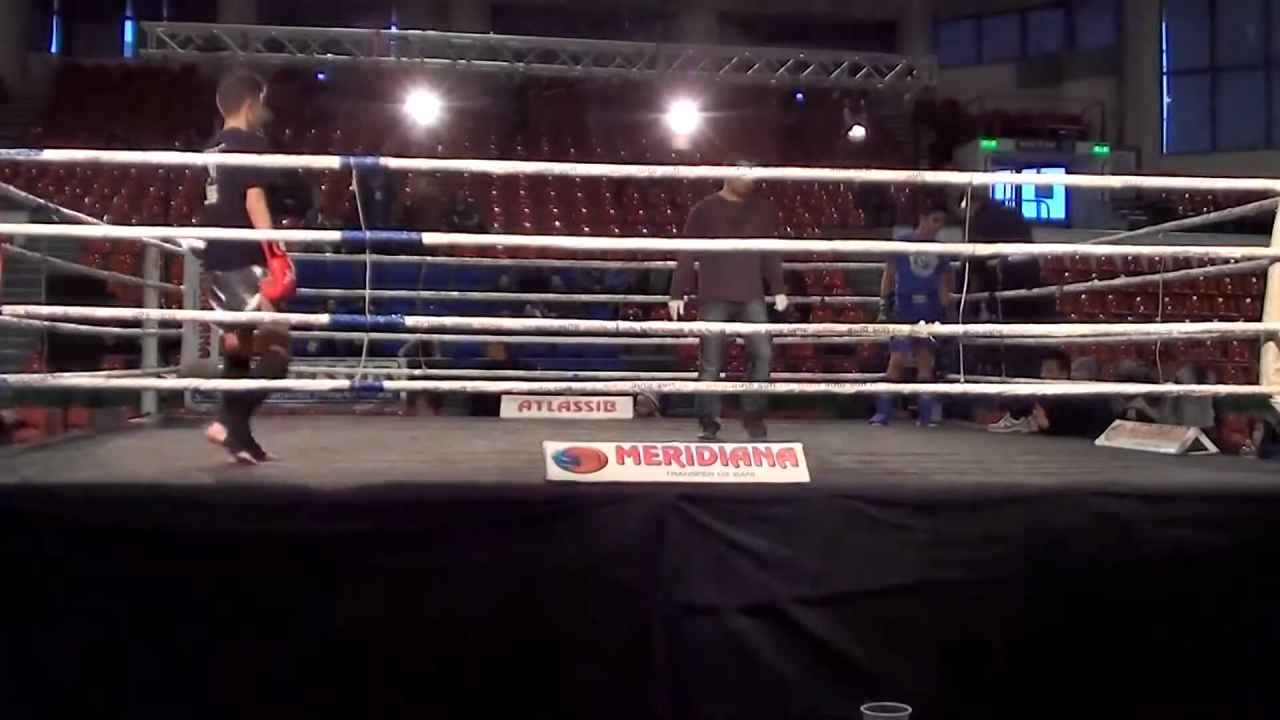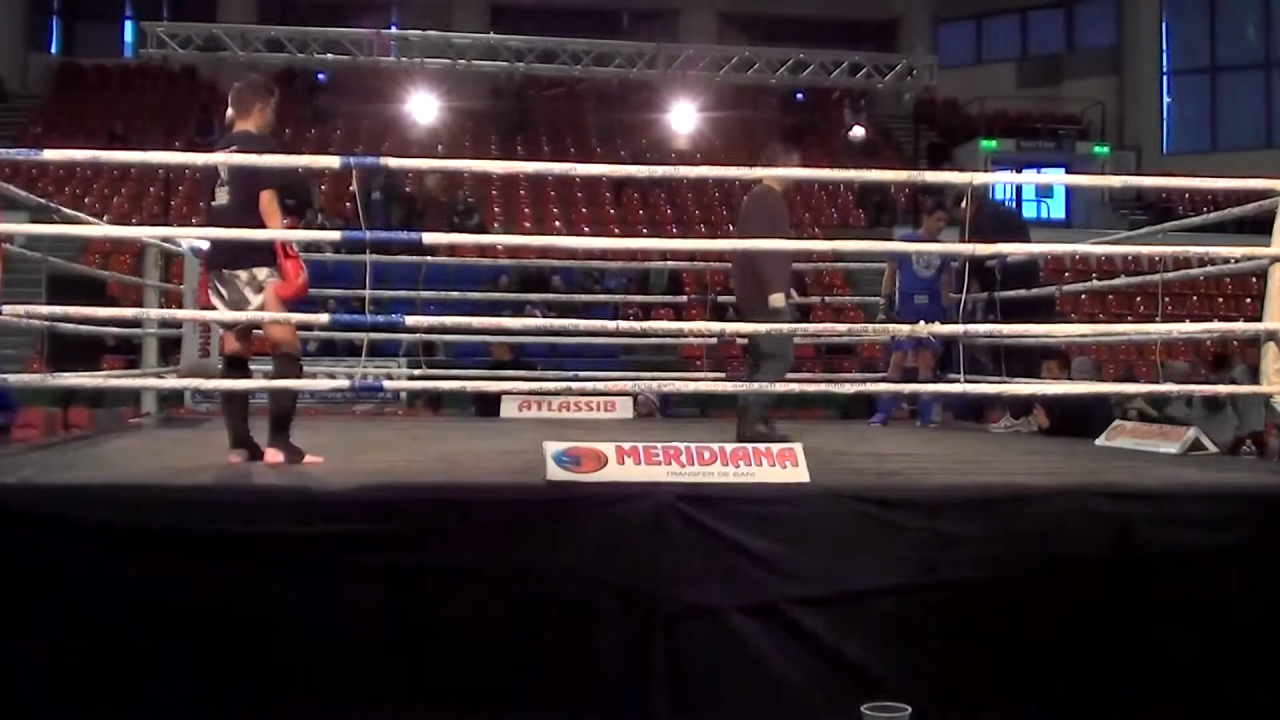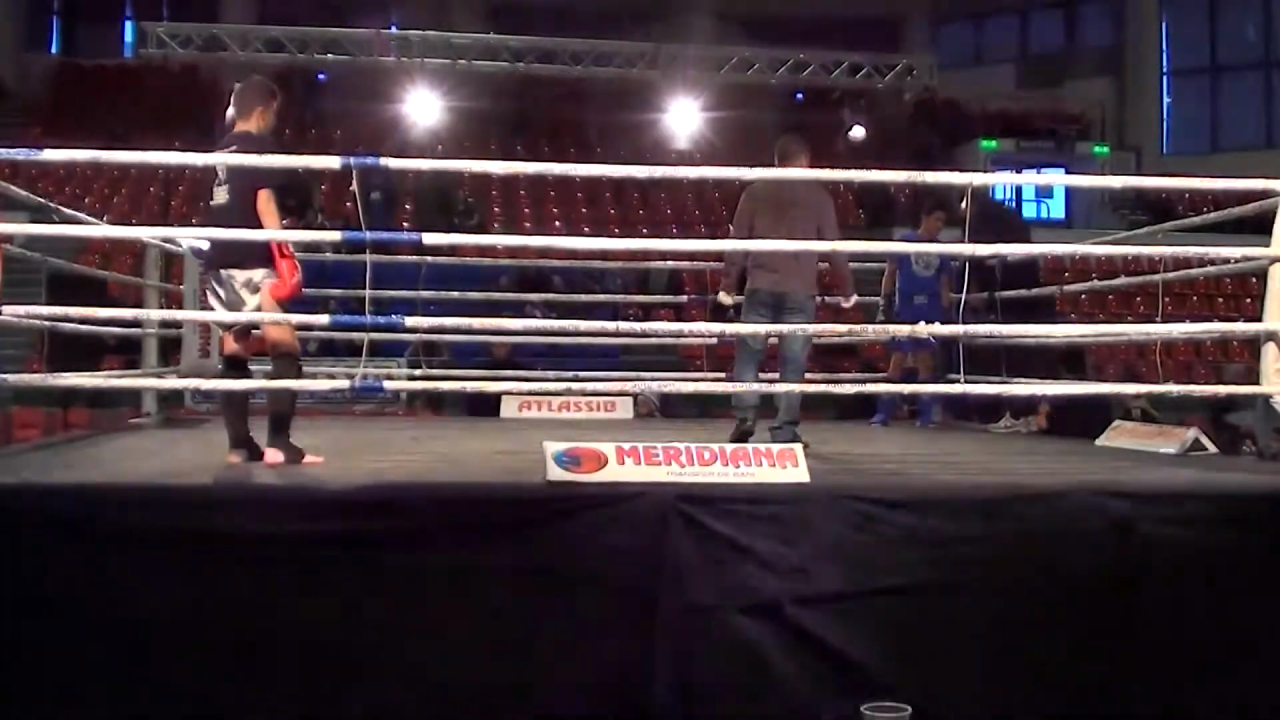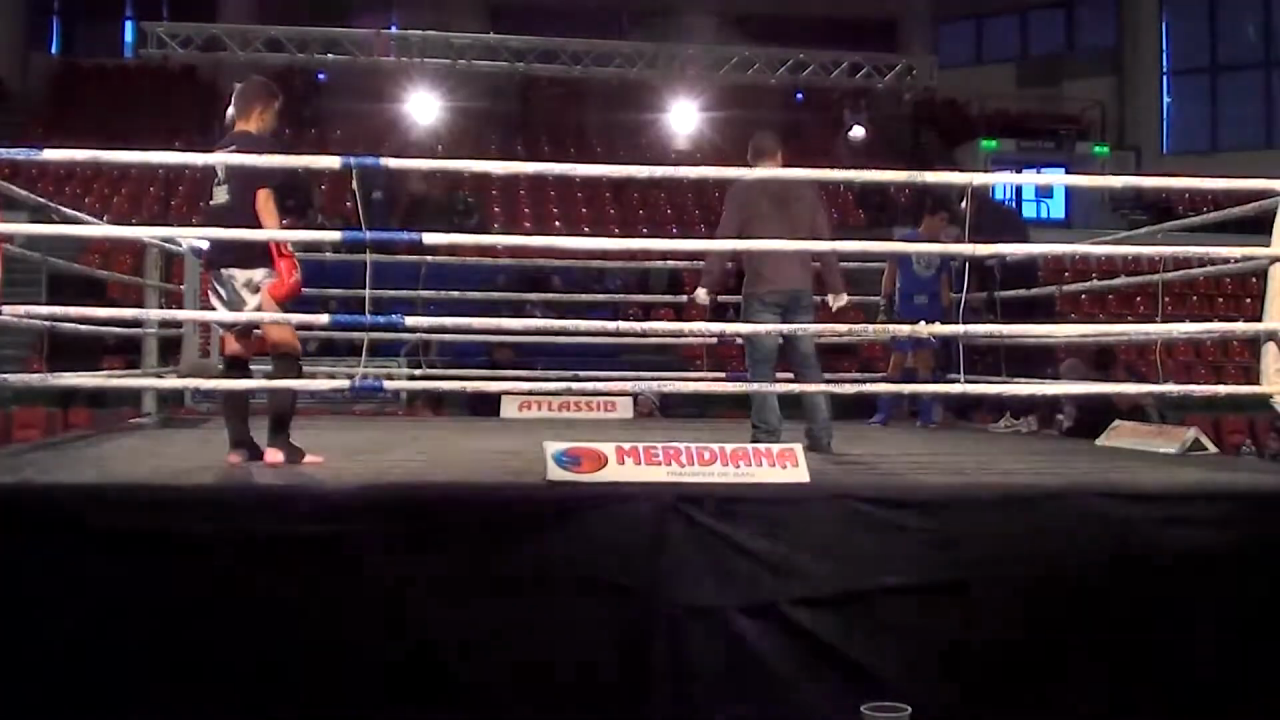
dt=0.7s
person 1, frame 1
left shoulder: (210, 151)
right shoulder: (252, 144)
left elbow: (209, 208)
right elbow: (254, 199)
right wrist: (276, 252)
left hip: (216, 259)
right hip: (246, 259)
left knee: (236, 347)
right knee: (276, 345)
left ankle: (239, 441)
right ankle: (229, 422)
person 1, frame 2
left shoulder: (216, 154)
right shoulder: (263, 147)
left elbow: (210, 211)
right elbow: (267, 202)
left wrist: (210, 262)
right wrist: (288, 253)
left hip: (221, 262)
right hip: (255, 260)
left knee: (235, 351)
right knee: (286, 347)
left ankle: (239, 443)
right ankle: (278, 443)
person 1, frame 3
left shoulder: (217, 153)
right shoulder: (261, 147)
left elbow: (211, 209)
right elbow: (264, 200)
right wrist: (283, 253)
left hip: (219, 263)
right hip: (251, 262)
left knee: (234, 352)
right knee: (285, 347)
left ankle: (239, 444)
right ankle: (278, 443)
person 1, frame 4
left shoulder: (218, 153)
right shoulder: (262, 146)
left elbow: (215, 209)
right elbow: (264, 201)
right wrist: (283, 253)
left hip: (220, 262)
right hip: (252, 261)
left knee: (236, 352)
right knee: (286, 347)
left ankle: (239, 444)
right ankle: (278, 443)
person 2, frame 1
left shoulder: (761, 210)
right shoulder: (704, 210)
left elbow: (770, 253)
right elbow: (688, 254)
left wrist: (778, 290)
right wrist: (677, 293)
left hip: (752, 298)
right hip: (714, 297)
left knee: (762, 354)
right knee: (711, 363)
left ankle: (753, 414)
right ankle: (708, 422)
person 2, frame 2
left shoulder: (769, 199)
right shoulder: (764, 198)
right elbow: (760, 247)
left wrist: (780, 286)
right wrist: (774, 288)
left hip: (764, 293)
right hip: (765, 295)
left knee: (764, 356)
right knee: (780, 355)
left ankle: (751, 423)
right ankle: (754, 418)
person 2, frame 3
left shoulder: (755, 193)
right shoulder: (818, 194)
left elbow: (738, 243)
right elbow: (833, 245)
left wrist: (728, 285)
right wrist: (846, 289)
left hip: (761, 287)
right hip: (800, 291)
left knee: (749, 355)
right knee: (793, 364)
left ankle: (745, 416)
right ankle: (785, 432)
person 2, frame 4
left shoulder: (742, 190)
right shoulder: (805, 190)
left elbow: (725, 239)
right elbow: (824, 241)
left wrist: (708, 282)
right wrist: (836, 286)
left hip: (762, 289)
right hip: (801, 289)
left knee: (762, 364)
right knee: (807, 362)
left ankle: (766, 435)
right ankle: (820, 435)
person 3, frame 1
left shoulder: (980, 222)
right shoulder: (1013, 216)
left elbow: (976, 263)
left wrist: (973, 290)
left hip: (1007, 291)
right hip: (1030, 288)
left knee: (1007, 352)
right knee: (1026, 353)
left ankle: (1016, 415)
right ankle: (1030, 413)
person 3, frame 2
left shoulder: (978, 224)
right shoulder: (1010, 215)
left elbow: (974, 258)
left wrist: (975, 293)
left hip: (1006, 291)
left knee: (1007, 352)
right knee: (1024, 348)
left ankle: (1016, 415)
right ankle: (1028, 414)
person 3, frame 3
left shoulder: (980, 220)
right shoulder: (1011, 216)
left elbow: (977, 258)
left wrist: (977, 293)
left hip: (1007, 287)
right hip: (1028, 283)
left knee: (1008, 352)
right knee: (1028, 351)
left ankle: (1015, 415)
right ankle: (1030, 414)
person 3, frame 4
left shoulder: (980, 228)
right shoulder: (1009, 217)
left elbow: (975, 265)
left wrist: (977, 296)
left knee: (1012, 351)
right knee: (1025, 347)
left ankle: (1016, 416)
right ankle: (1027, 415)
person 4, frame 1
right shoulder: (903, 242)
left elbow: (944, 284)
right elbow: (889, 273)
left wrist: (945, 313)
right wrist: (884, 304)
left hip: (930, 309)
right hip: (905, 307)
left knee: (926, 360)
right knee: (897, 359)
left ankle: (925, 414)
right ankle: (882, 412)
person 4, frame 2
right shoulder: (905, 241)
left elbow: (945, 285)
right elbow: (890, 273)
left wrist: (946, 313)
right wrist: (885, 303)
left hip: (932, 309)
right hip: (906, 307)
left knee: (927, 361)
right knee: (898, 359)
left ankle: (925, 415)
right ankle: (882, 412)
person 4, frame 3
right shoulder: (905, 242)
left elbow: (944, 285)
right elbow: (890, 273)
left wrist: (947, 314)
right wrist: (885, 305)
left hip: (932, 311)
right hip: (906, 308)
left knee: (927, 362)
right knee: (898, 359)
left ankle: (925, 414)
right ankle: (884, 412)
person 4, frame 4
right shoulder: (905, 240)
left elbow: (944, 284)
right elbow: (890, 273)
left wrist: (947, 313)
right wrist: (885, 304)
left hip: (932, 312)
right hip: (905, 310)
left knee: (926, 362)
right knee: (898, 360)
left ankle: (925, 414)
right ankle: (883, 412)
